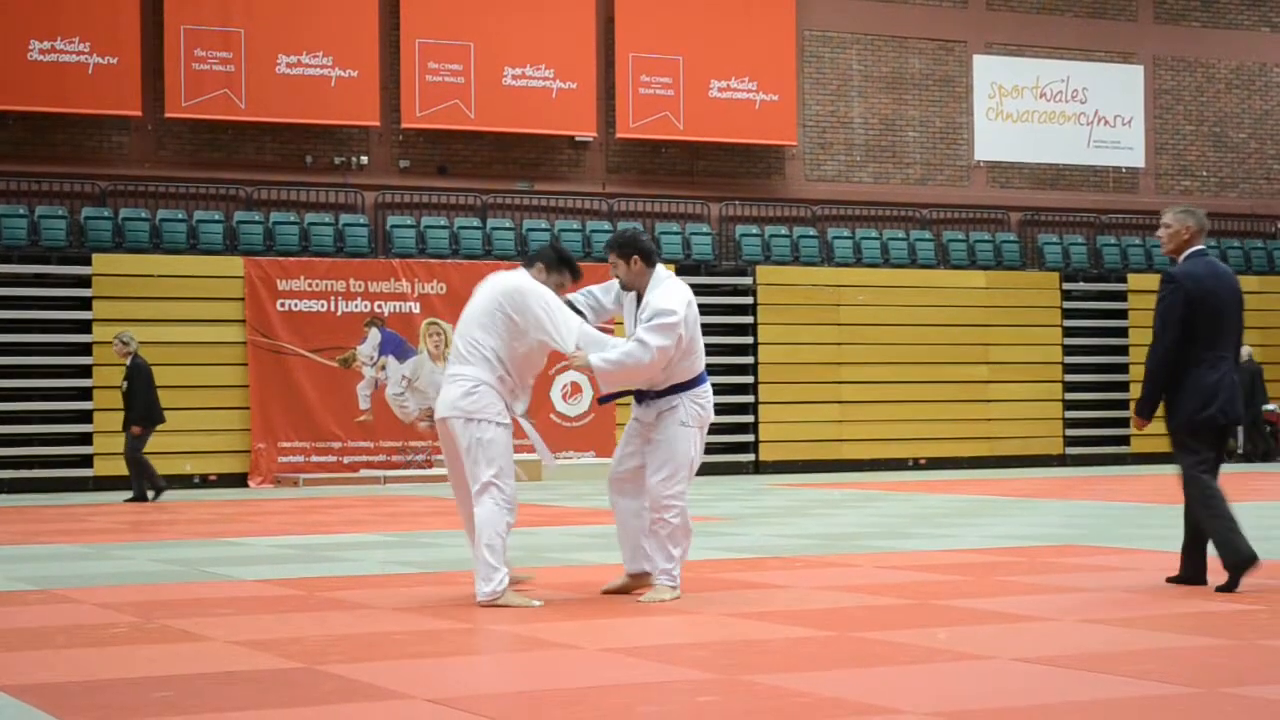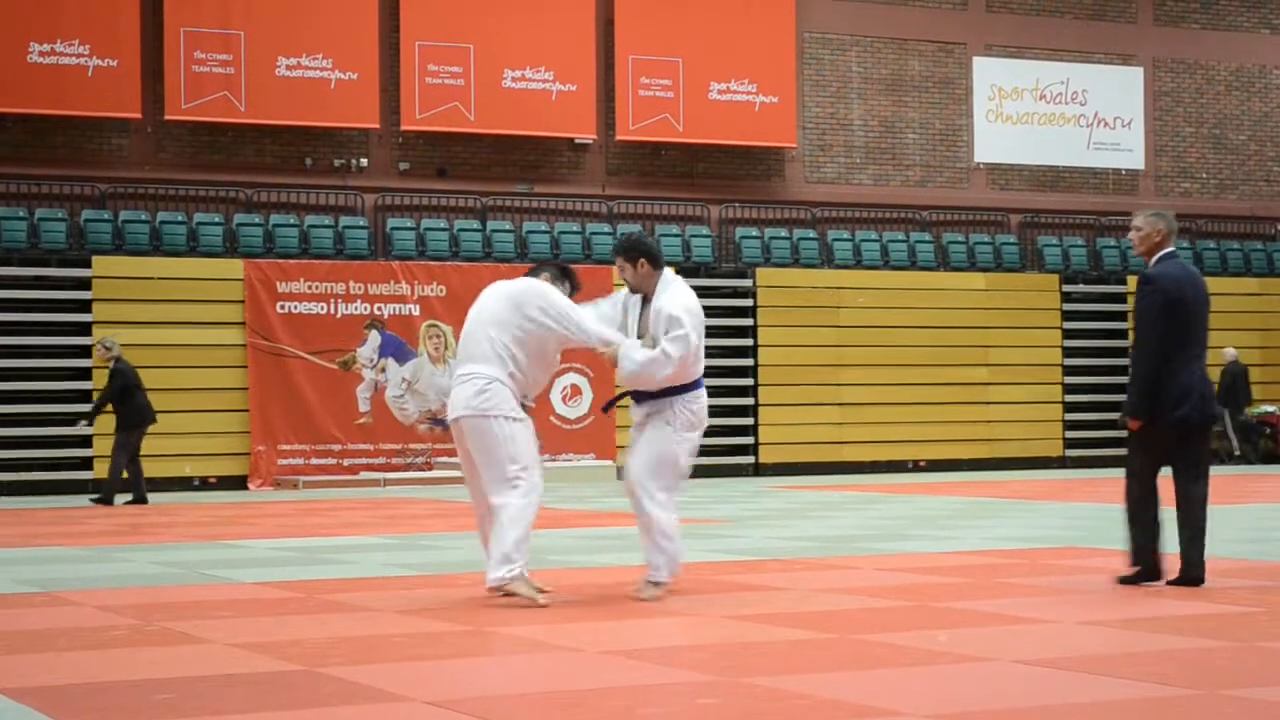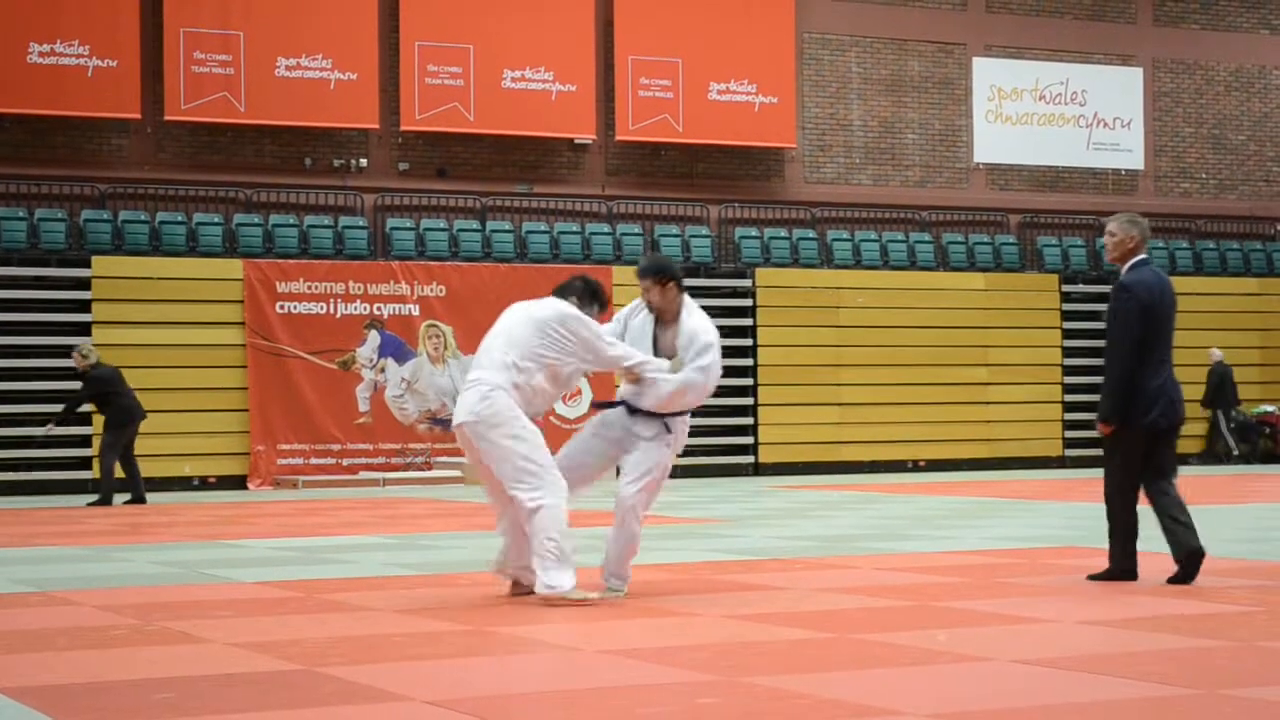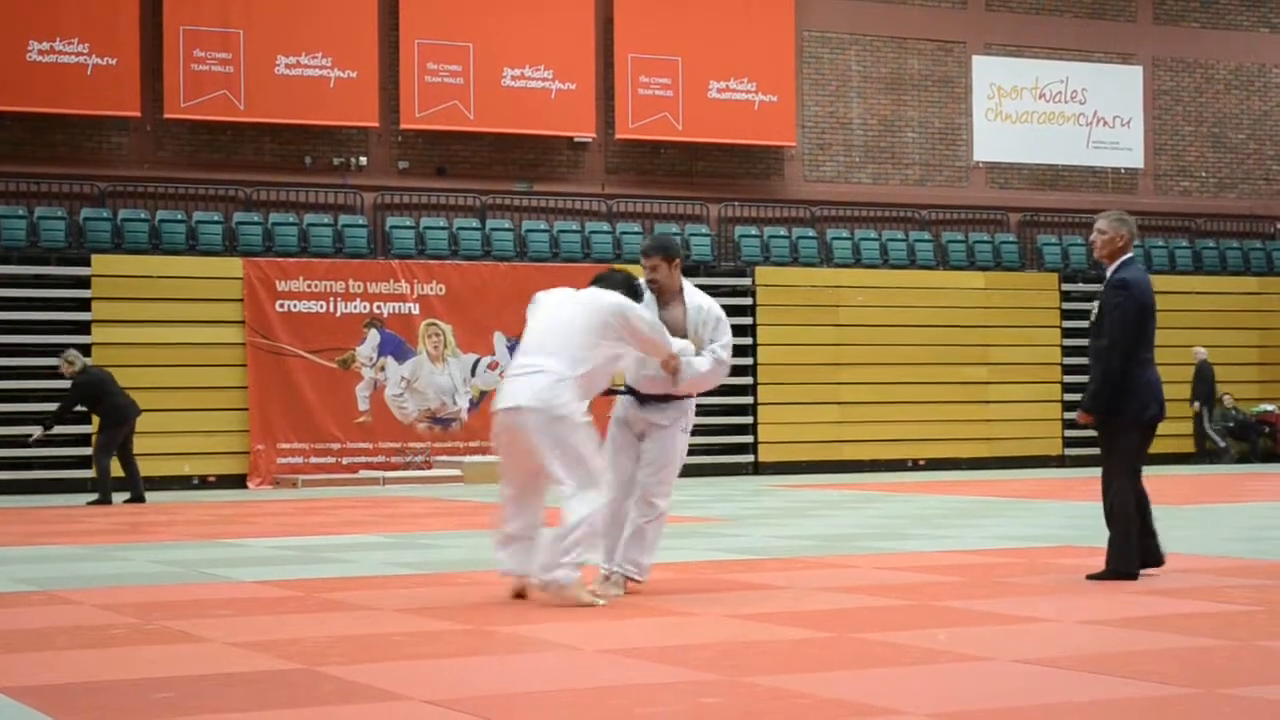
dt=0.3s
person 1, frame 1
left shoulder: (1178, 277)
right shoulder: (1227, 276)
left elbow: (1163, 349)
right elbow: (1234, 340)
left wrist: (1145, 405)
left hip: (1190, 399)
right hip: (1223, 396)
left knee: (1199, 483)
right knee: (1203, 479)
left ankle: (1237, 554)
right ankle: (1193, 565)
person 1, frame 2
left shoulder: (1154, 278)
right shoulder: (1193, 276)
left elbow: (1146, 350)
left wrist: (1137, 407)
left hip: (1166, 399)
right hip: (1197, 395)
left knee: (1141, 479)
right knee: (1192, 481)
left ankle: (1147, 562)
right ankle: (1192, 566)
person 1, frame 3
left shoulder: (1128, 286)
right shoulder: (1161, 281)
left elbow: (1120, 358)
left wrist: (1108, 412)
left hip: (1136, 404)
right hip: (1163, 399)
left knee: (1120, 484)
right knee: (1159, 481)
left ankle: (1122, 563)
right ankle: (1186, 548)
person 1, frame 4
left shoulder: (1123, 283)
right shoulder: (1132, 278)
left elbow: (1113, 353)
left wrist: (1091, 404)
right wrist: (1097, 400)
left hip: (1126, 399)
right hip: (1138, 396)
left knee: (1118, 481)
right knee: (1126, 478)
left ankle: (1122, 562)
right ankle: (1146, 551)
person 2, frame 1
left shoulder: (670, 299)
right shoulder: (633, 289)
left elbow: (642, 356)
right elbow: (597, 301)
left wrist: (592, 362)
left hip: (681, 404)
right hip: (650, 403)
left knee: (664, 492)
right knee: (624, 480)
left ankle: (666, 580)
right ankle: (638, 570)
person 2, frame 2
left shoulder: (679, 304)
right shoulder: (636, 295)
left elbow: (669, 363)
right elbow: (605, 315)
left wrist: (623, 354)
left hip: (678, 406)
right hip: (651, 404)
left knee: (649, 483)
right knee: (640, 483)
left ankle: (660, 574)
right ankle: (660, 565)
person 2, frame 3
left shoulder: (701, 332)
right shoulder: (637, 312)
left elbow: (696, 388)
left wrist: (646, 380)
left hip: (661, 428)
right hip: (622, 415)
left knee: (630, 501)
right knee: (566, 468)
left ankle: (614, 582)
person 2, frame 4
left shoulder: (706, 309)
left elbow: (718, 363)
left wrist: (680, 369)
left hip: (671, 412)
right hip: (629, 404)
left knee: (653, 495)
right knee: (617, 490)
left ankle: (629, 571)
right ankle: (610, 570)
person 3, frame 1
left shoulder: (500, 283)
right shoulder: (525, 289)
right elbow: (575, 336)
left hip: (457, 400)
right hip: (478, 402)
left knee: (477, 495)
right knee: (495, 493)
left ankle: (493, 576)
right ankle: (493, 587)
person 3, frame 2
left shoulder: (500, 291)
right shoulder: (536, 290)
right elbow: (589, 329)
left hip: (466, 401)
right hip: (490, 400)
left knee: (491, 494)
right knee: (522, 486)
left ankle: (508, 572)
right ankle: (506, 572)
person 3, frame 3
left shoulder: (523, 309)
right shoulder: (564, 315)
right elbow: (614, 355)
right wrist: (666, 367)
left hip: (471, 408)
right hip: (494, 408)
left knee: (514, 496)
right knee: (545, 490)
left ankle: (521, 573)
right ankle: (557, 582)
person 3, frame 4
left shoulder: (550, 297)
right shoulder: (618, 304)
right elbow: (662, 346)
right wrist: (675, 360)
left hip: (510, 397)
right hip: (551, 398)
left knee: (520, 487)
right knee: (587, 485)
left ankle: (521, 573)
right ankle: (561, 576)
